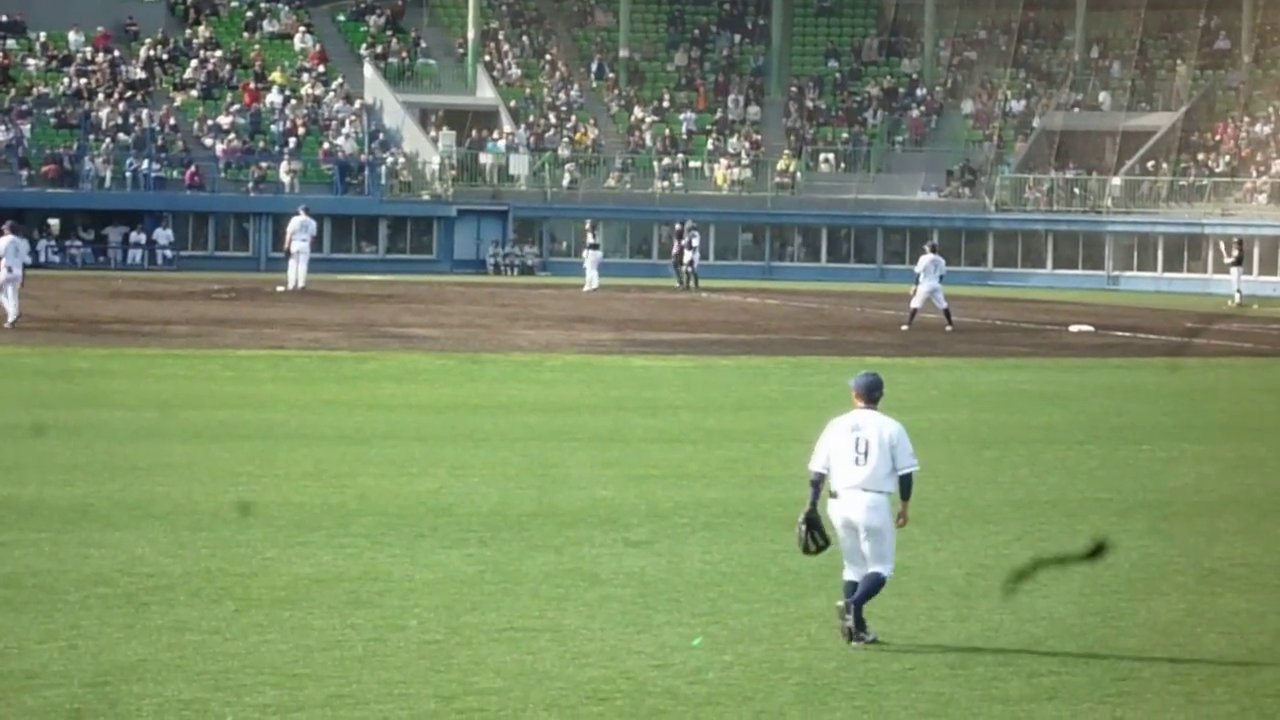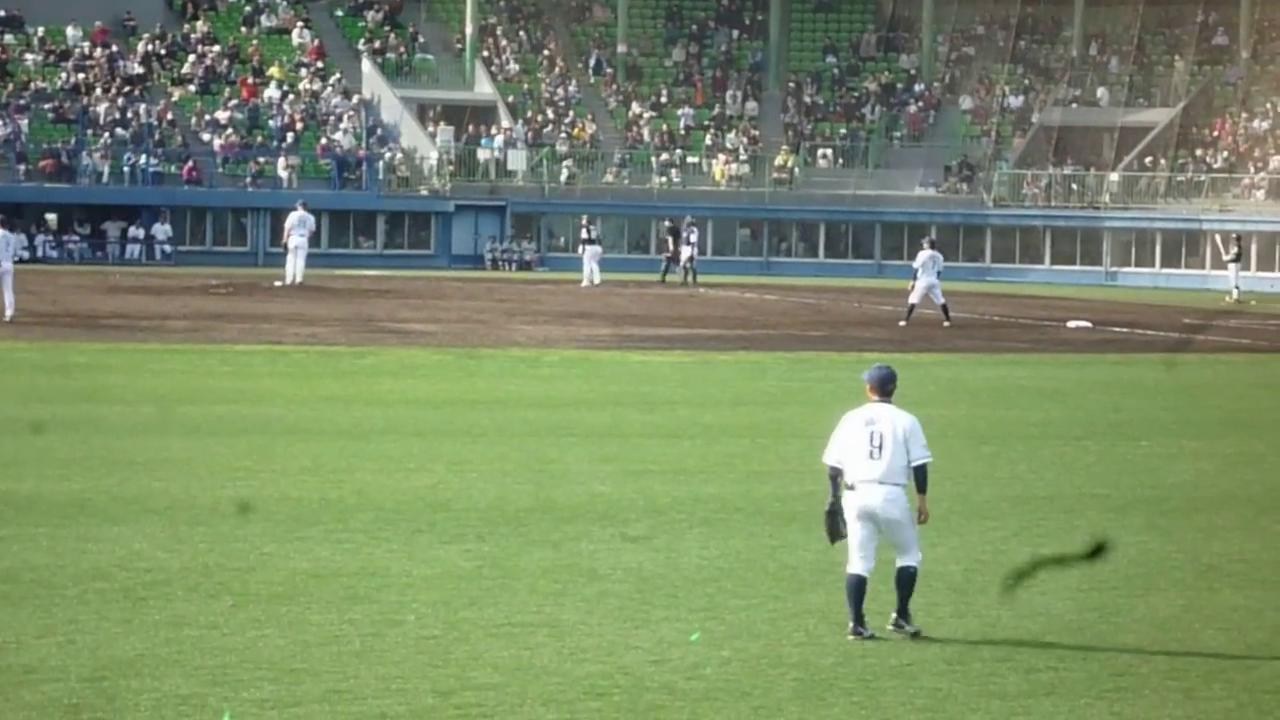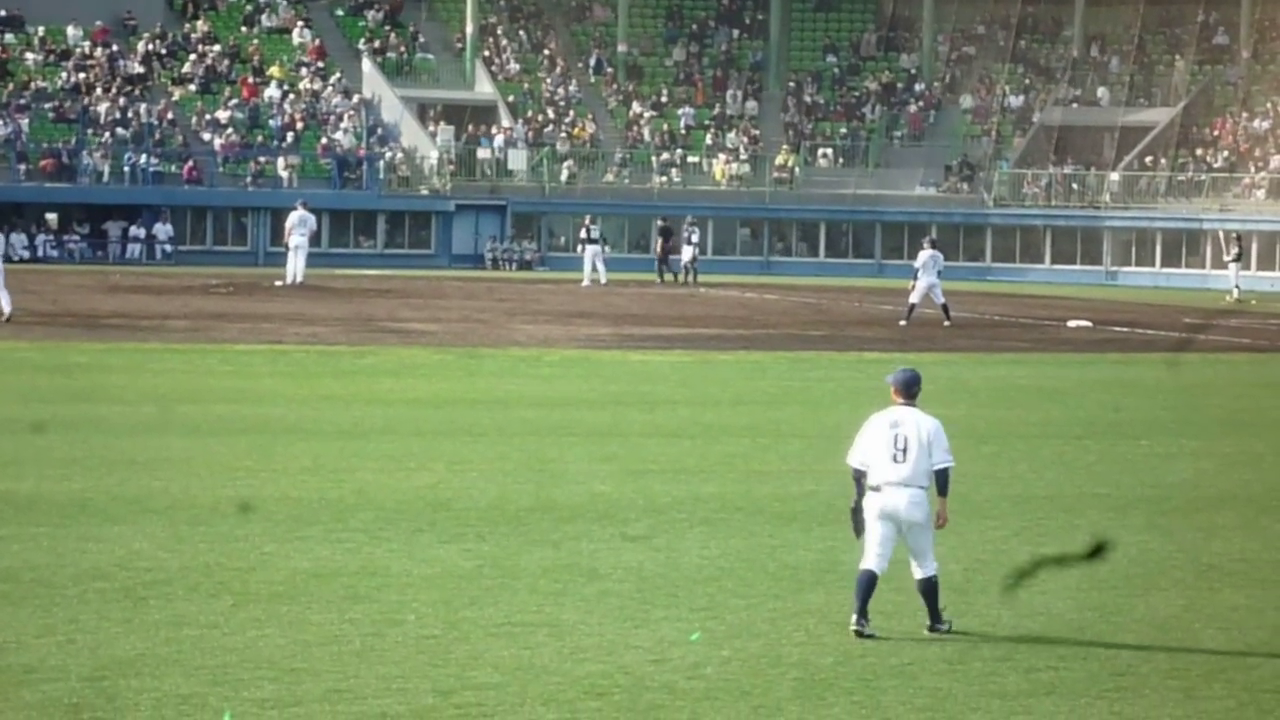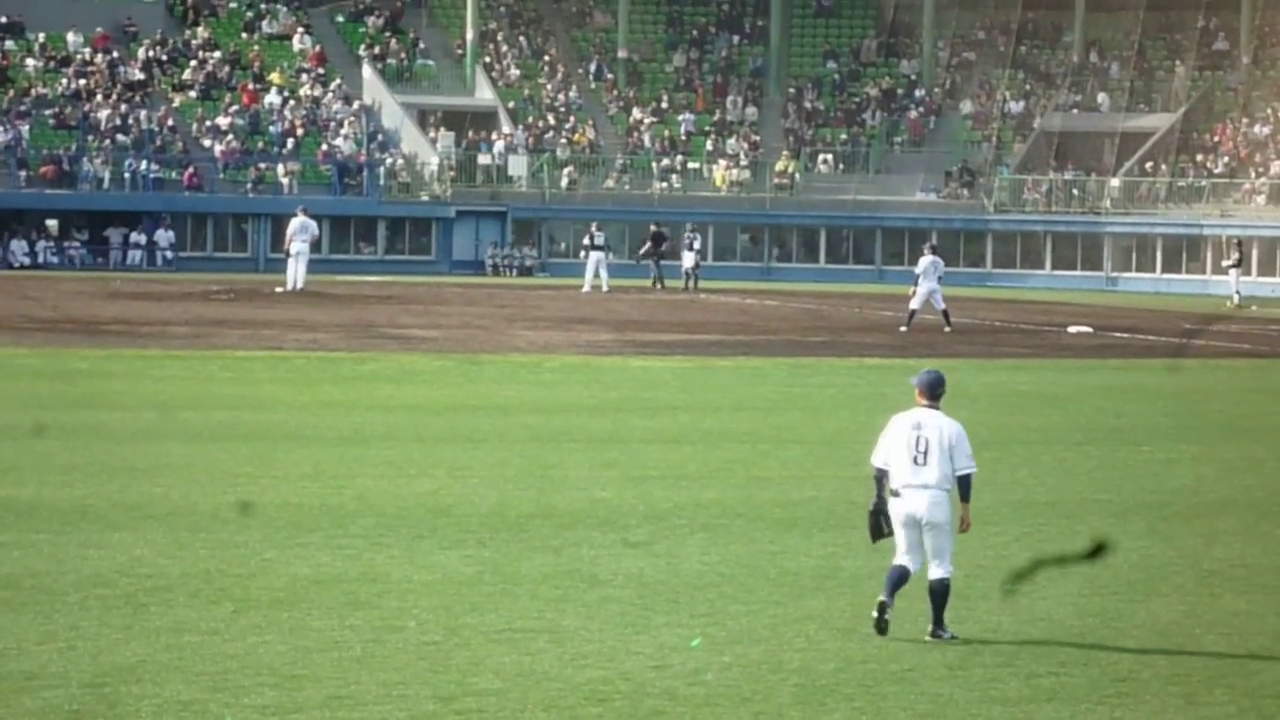
dt=0.2s
person 1, frame 1
left shoulder: (837, 425)
right shoulder: (891, 427)
left elbow: (818, 470)
right elbow: (905, 472)
left wrist: (812, 504)
right wrist: (904, 506)
left hip: (840, 503)
right hip: (873, 504)
left knee: (854, 568)
right knee: (881, 567)
left ankle: (858, 628)
right ankle: (850, 605)
person 1, frame 2
left shoulder: (851, 419)
right shoulder: (905, 420)
left elbow: (834, 464)
right elbow: (919, 464)
left wrist: (834, 497)
right wrist: (922, 500)
left hip: (856, 496)
right hip: (890, 496)
left knee: (859, 561)
right knee: (909, 555)
left ankle: (857, 623)
right ankle: (901, 615)
person 1, frame 3
left shoulder: (875, 421)
right shoulder: (929, 423)
left elbow: (858, 466)
right elbow: (941, 468)
left wrist: (859, 498)
right wrist: (942, 505)
left hip: (878, 498)
right hip: (912, 499)
left knee: (873, 560)
right knee: (924, 563)
left ankle: (860, 616)
right ankle: (935, 620)
person 1, frame 4
left shoulder: (898, 422)
right shoulder: (951, 427)
left elbow: (880, 466)
right elbow: (963, 473)
left wrist: (879, 496)
right wrist: (965, 509)
left hip: (901, 500)
right hip: (934, 501)
left knee: (906, 558)
right knee: (939, 565)
left ankle: (886, 598)
right ankle: (937, 626)
